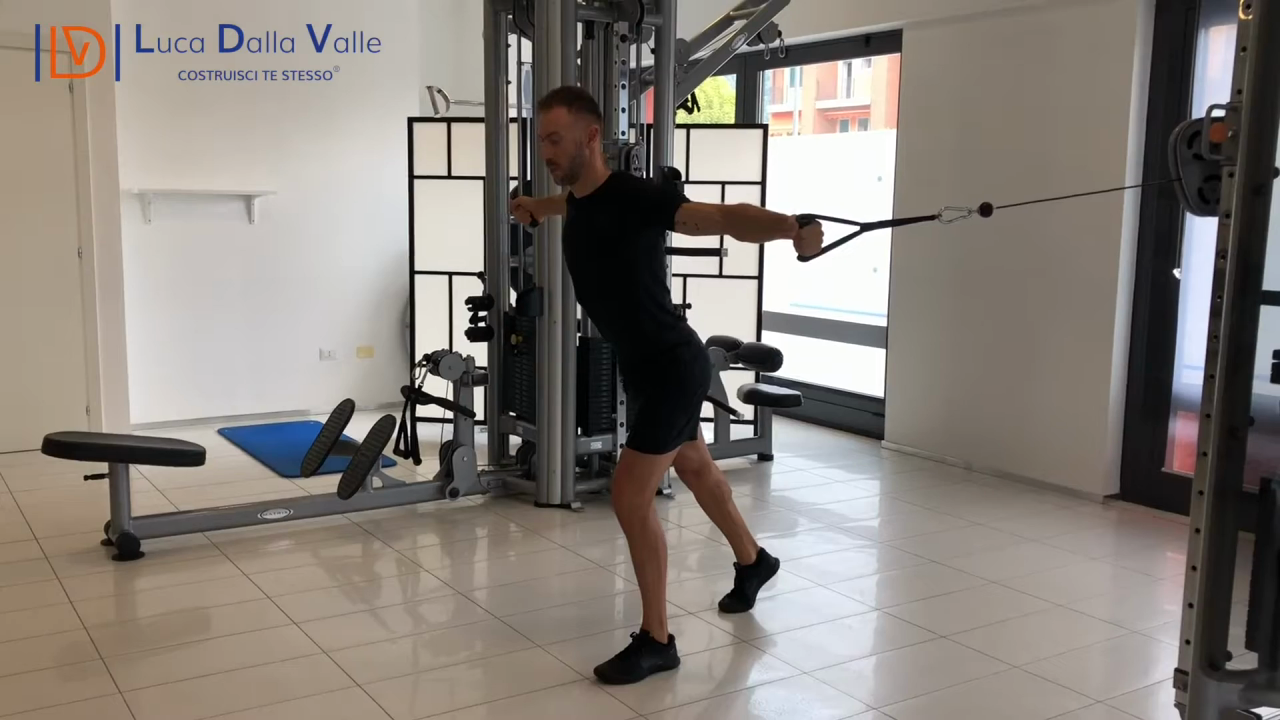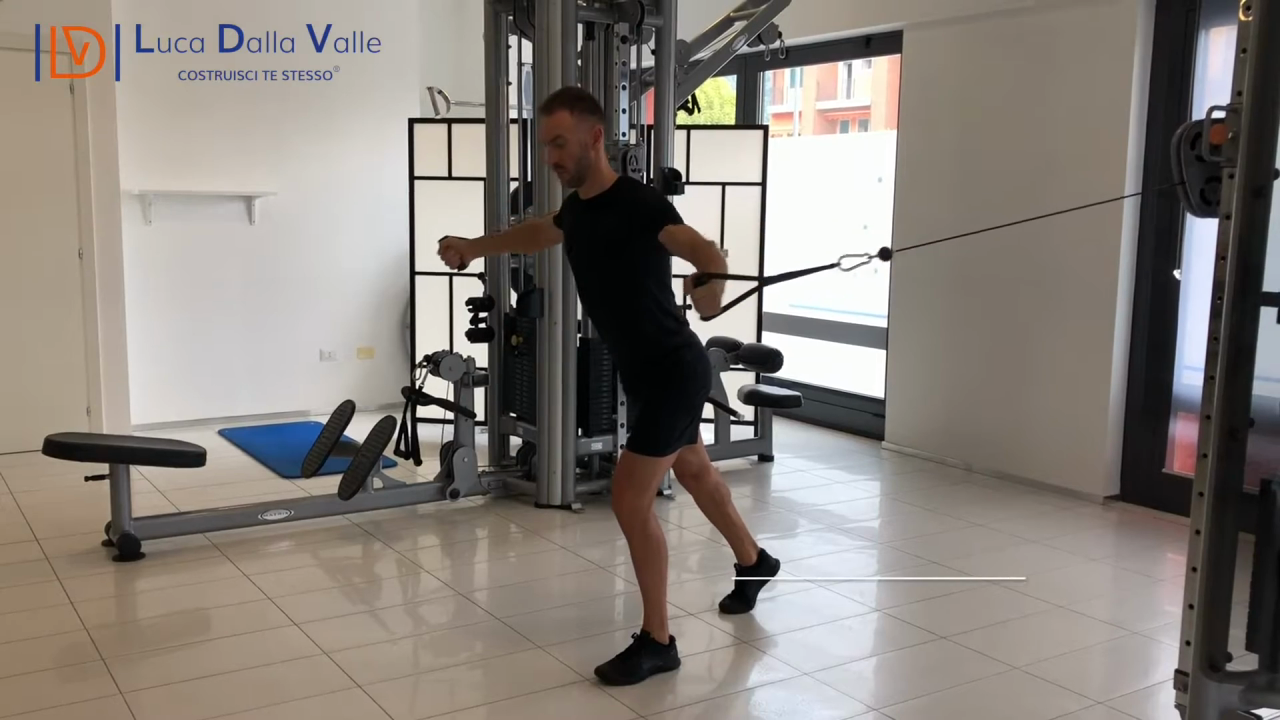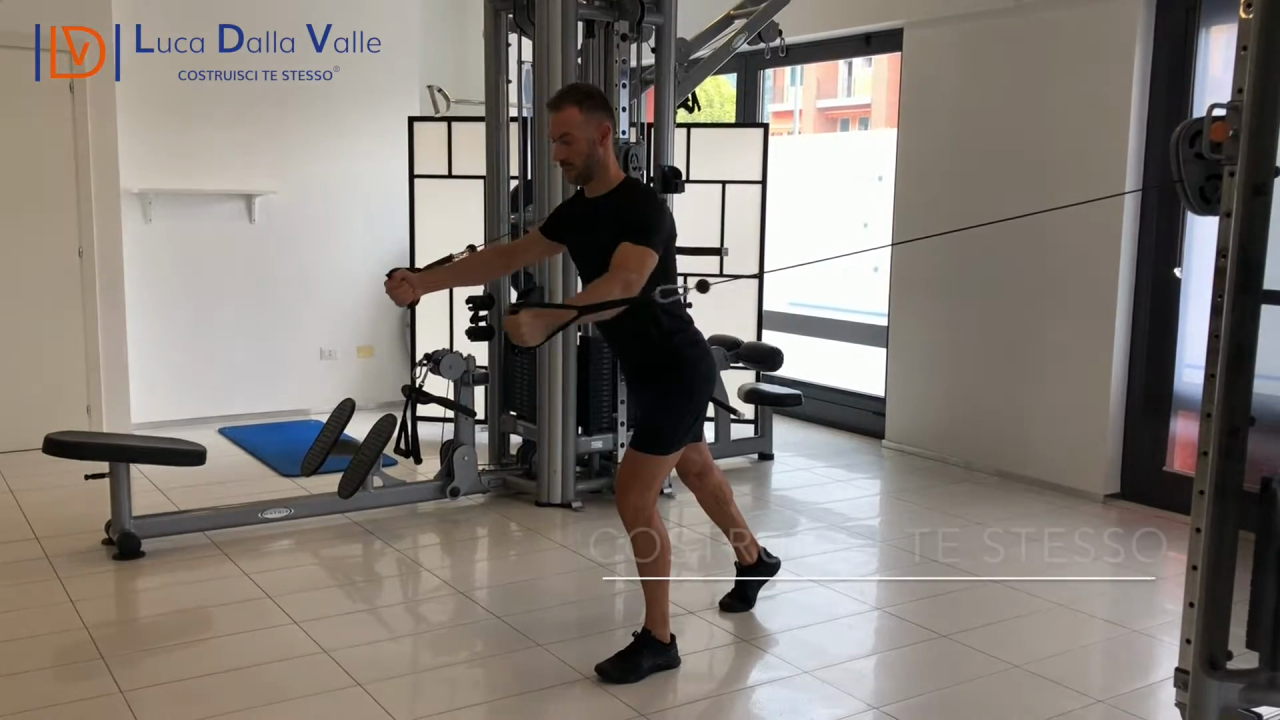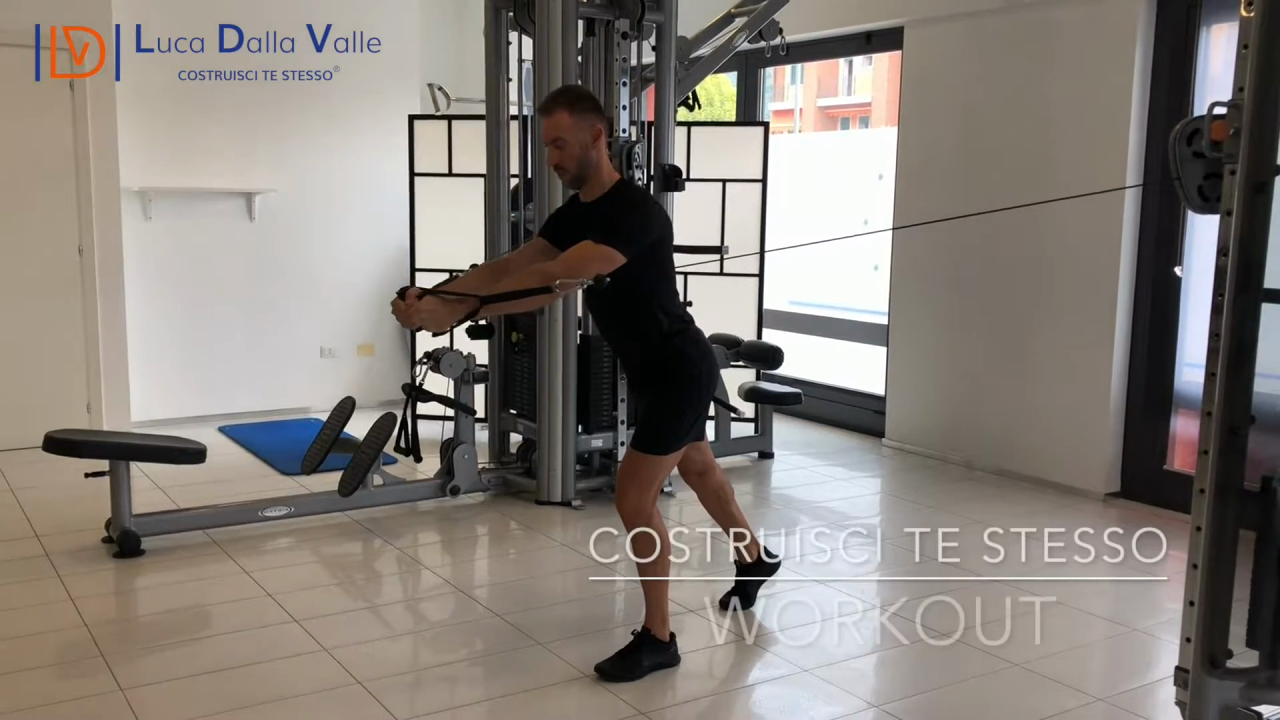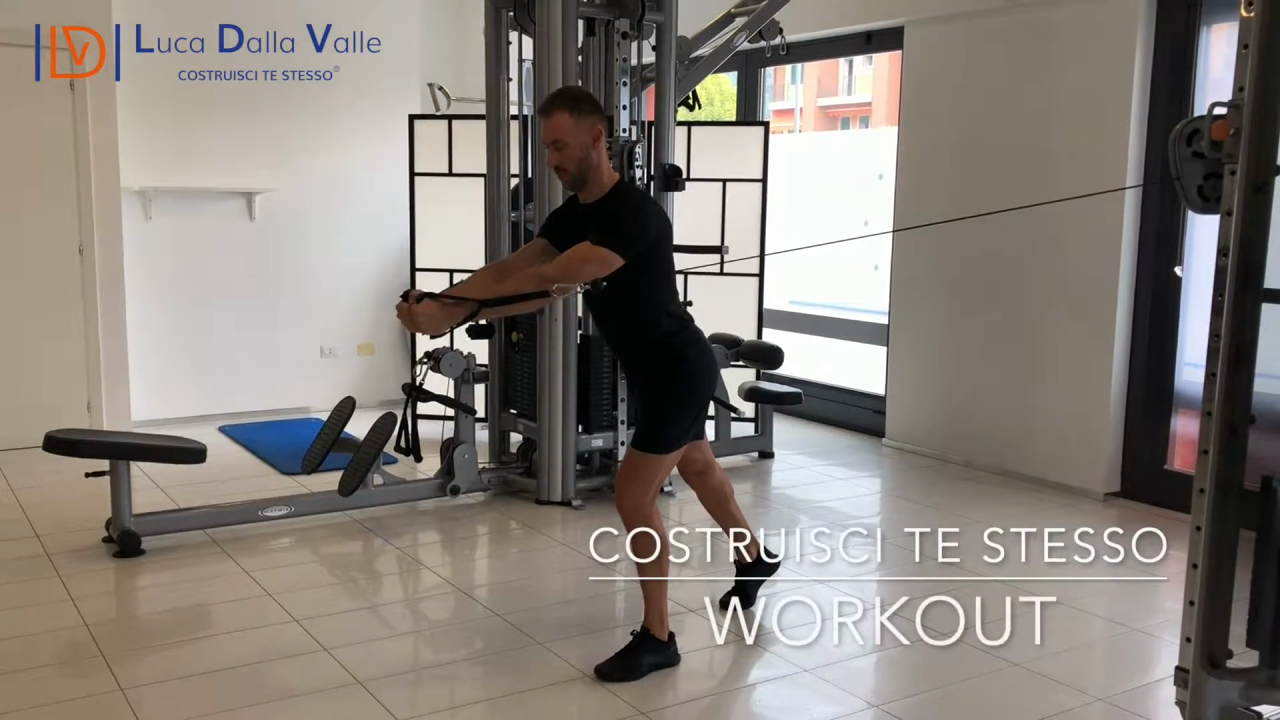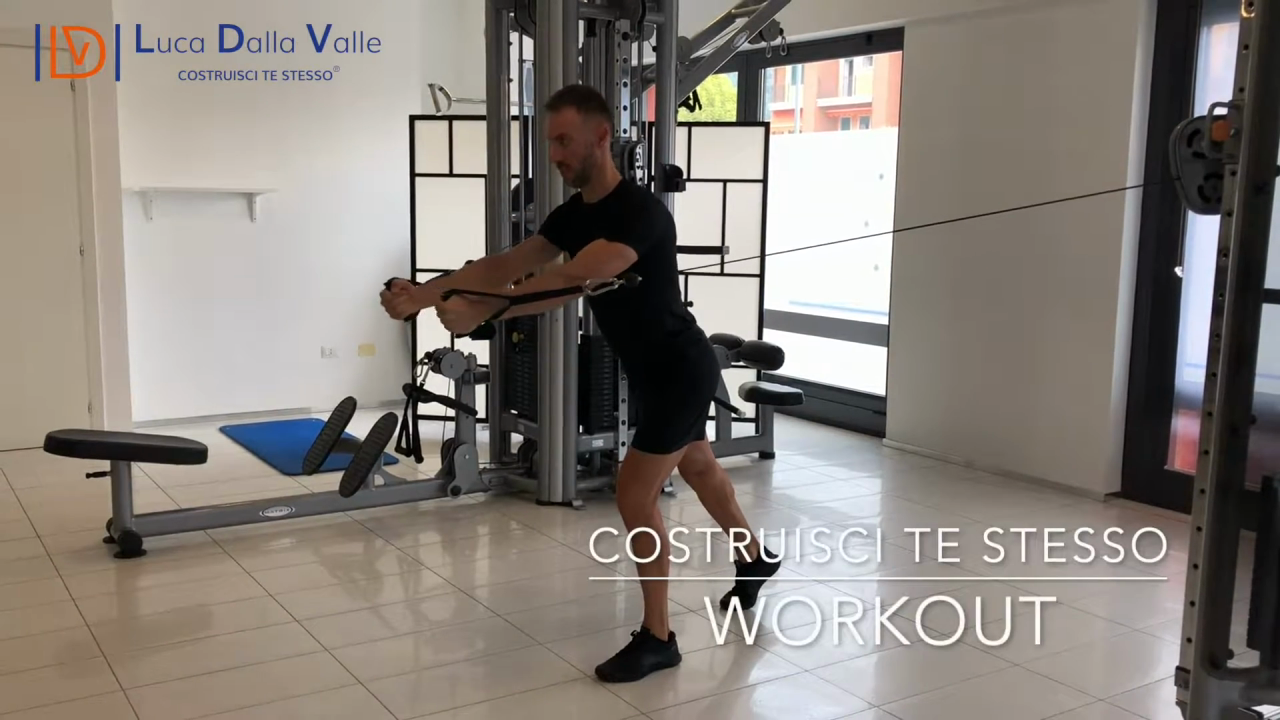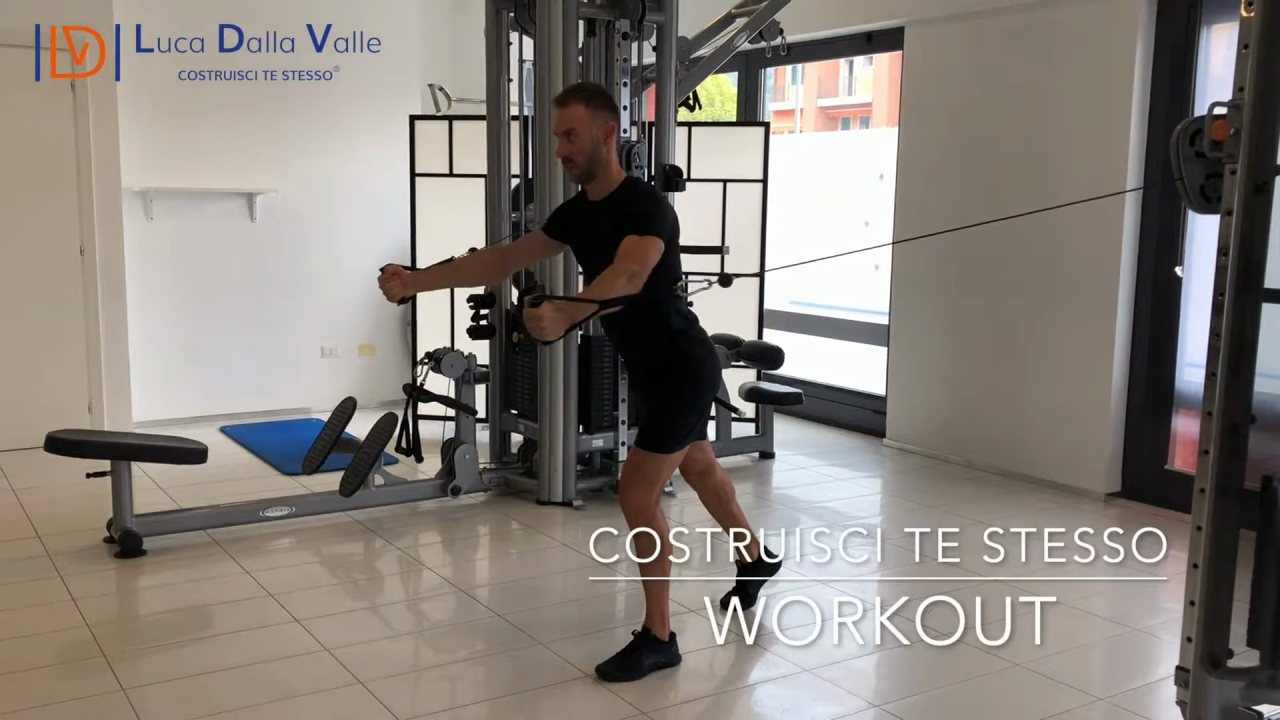
dt=0.5s
person 1, frame 1
left shoulder: (634, 197)
right shoulder: (583, 199)
left elbow: (720, 217)
left wrist: (788, 226)
right wrist: (535, 207)
left hip: (670, 366)
right hip: (646, 366)
left knee: (631, 497)
right knee: (694, 468)
left ankle: (656, 640)
right ankle: (752, 560)
person 1, frame 2
left shoulder: (638, 203)
right shoulder: (580, 207)
left elbow: (697, 247)
right elbow: (540, 232)
left wrist: (711, 282)
right wrist: (474, 247)
left hip: (671, 370)
right hip: (642, 370)
left knee: (630, 499)
right knee: (693, 471)
left ankle: (657, 641)
right ankle: (754, 562)
person 1, frame 3
left shoulder: (642, 208)
right shoulder: (577, 210)
left elbow: (623, 283)
right elbow: (509, 256)
left wrist: (548, 319)
right wrist: (424, 283)
left hip: (677, 369)
right hip: (649, 369)
left knee: (634, 497)
right knee: (697, 471)
left ankle: (657, 639)
right ankle: (754, 560)
person 1, frame 4
left shoulder: (635, 212)
right shoulder: (575, 214)
left elbow: (554, 281)
right elbow: (509, 267)
left wrist: (457, 311)
right wrist: (434, 299)
left hip: (680, 369)
right hip: (653, 369)
left knee: (634, 497)
right knee: (699, 469)
left ankle: (657, 637)
right ankle: (754, 559)
person 1, frame 5
left shoulder: (634, 214)
right shoulder: (572, 215)
left elbow: (551, 282)
right elbow: (509, 270)
left wrist: (454, 314)
right wrist: (435, 302)
left hip: (679, 369)
right hip: (650, 369)
left knee: (633, 496)
right knee: (697, 469)
left ankle: (656, 638)
right ankle: (754, 558)
person 1, frame 6
left shoulder: (638, 211)
right shoulder: (573, 214)
left elbow: (576, 279)
right elbow: (504, 265)
left wrist: (481, 310)
right wrist: (422, 295)
left hip: (680, 368)
right hip: (649, 370)
left knee: (634, 495)
right knee: (698, 468)
left ankle: (657, 637)
right ankle: (755, 558)
person 1, frame 7
left shoulder: (645, 206)
right shoulder: (577, 212)
left elbow: (627, 275)
right elbow: (504, 259)
left wrist: (563, 314)
right wrist: (418, 281)
left hip: (683, 369)
right hip: (650, 370)
left knee: (637, 495)
right knee: (699, 469)
left ankle: (657, 638)
right ankle: (755, 559)
